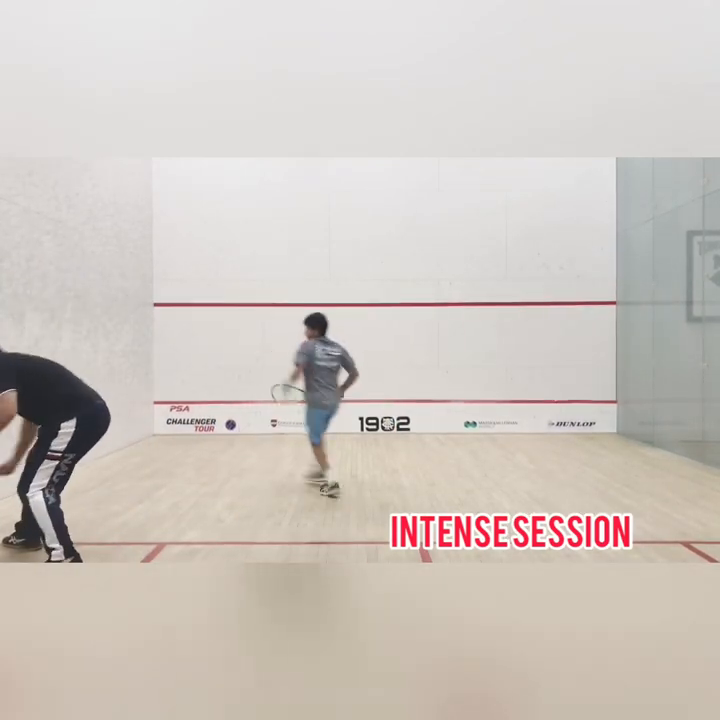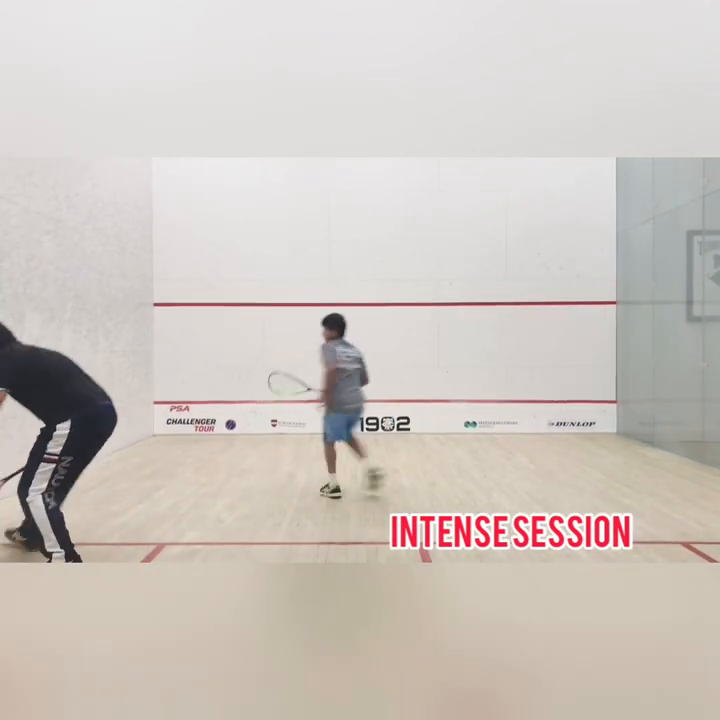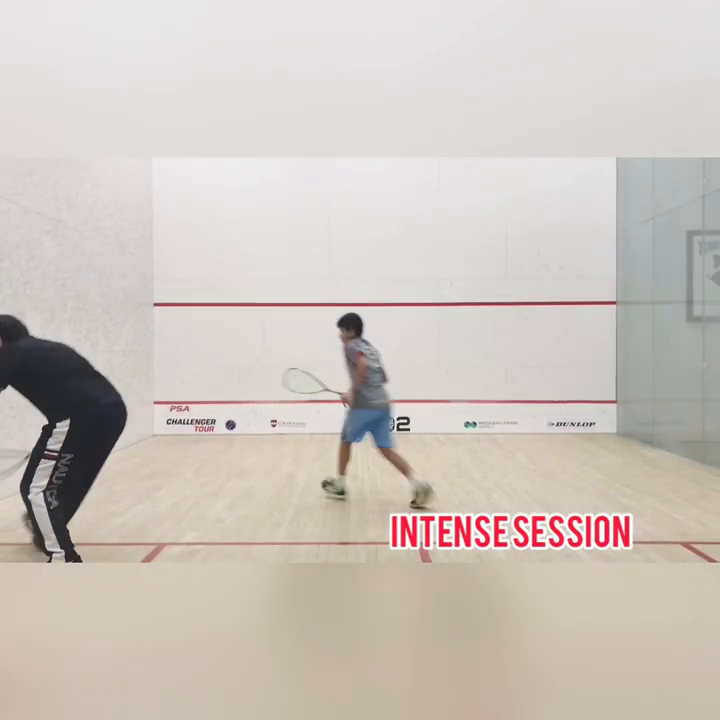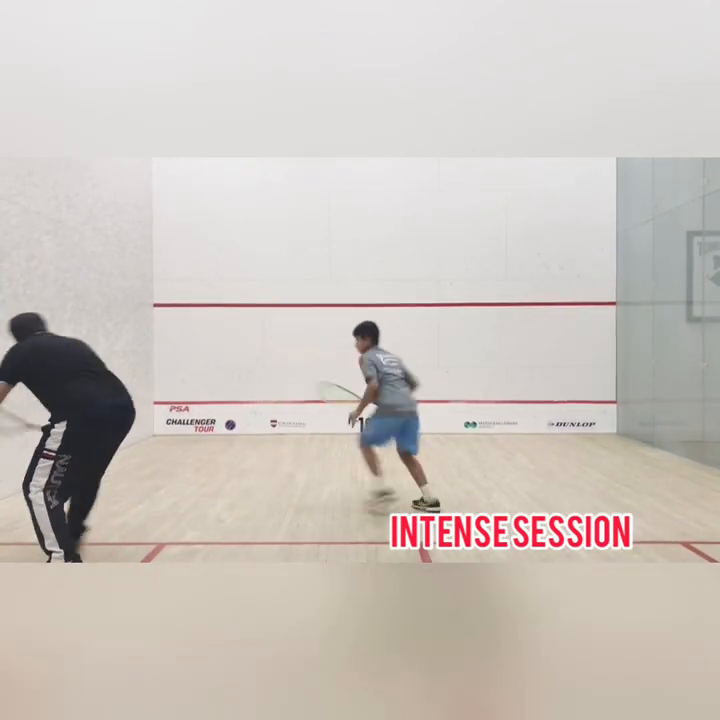
dt=0.1s
person 1, frame 1
right shoulder: (23, 363)
right elbow: (31, 419)
left hip: (78, 418)
right hip: (93, 414)
left knee: (37, 488)
right knee: (37, 472)
left ankle: (64, 559)
right ankle: (27, 535)
person 1, frame 2
right shoulder: (34, 356)
left hip: (78, 418)
right hip: (102, 411)
left knee: (36, 490)
right knee: (49, 482)
left ankle: (64, 559)
right ankle: (31, 534)
person 1, frame 3
right shoulder: (57, 348)
left hip: (80, 415)
right hip: (115, 408)
left knee: (38, 489)
right knee: (76, 479)
left ankle: (64, 559)
right ankle: (52, 533)
person 1, frame 4
right shoulder: (75, 344)
left hip: (80, 416)
right hip: (122, 408)
left knee: (38, 488)
right knee: (85, 478)
left ankle: (64, 559)
right ankle: (73, 533)
person 2, frame 1
left shoulder: (308, 346)
right shoulder: (339, 349)
left elbow: (298, 372)
right elbow: (354, 373)
left wrist: (290, 381)
right wrist: (342, 390)
left hip: (317, 403)
right hip: (333, 401)
left knee: (316, 443)
right knee: (317, 436)
left ankle: (331, 482)
right ankle: (323, 470)
person 2, frame 2
left shoulder: (329, 347)
right shoulder: (355, 351)
left elbow: (331, 369)
right elbow: (364, 380)
left wrist: (326, 394)
left hip: (337, 405)
right hip: (357, 404)
left knee: (329, 441)
right knee: (348, 436)
left ankle: (333, 486)
right ankle: (369, 470)
person 2, frame 3
left shoulder: (351, 346)
right shoulder: (371, 349)
left elbow: (362, 363)
left wrist: (352, 394)
left hip: (363, 404)
right hip: (383, 404)
left knee: (346, 441)
right knee: (385, 449)
left ankle: (339, 485)
right ankle: (418, 485)
person 2, frame 4
left shoulder: (367, 358)
right shoulder: (394, 358)
left elbow: (373, 386)
right elbow: (414, 383)
left wrist: (358, 410)
left hip: (389, 411)
right hip: (410, 410)
left knee: (366, 444)
right knee: (407, 455)
left ankle: (381, 488)
right ankle: (430, 499)
